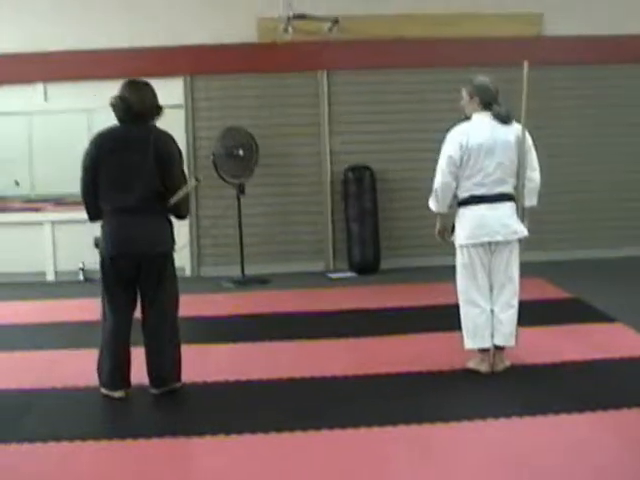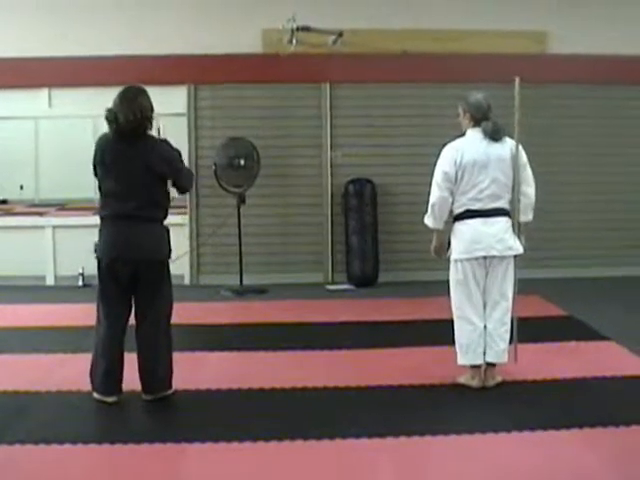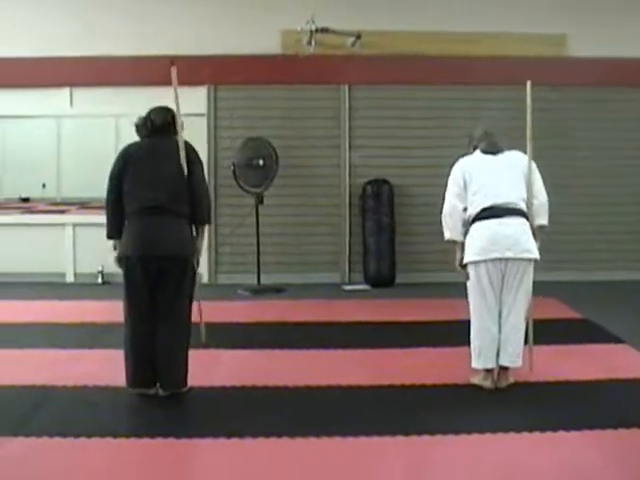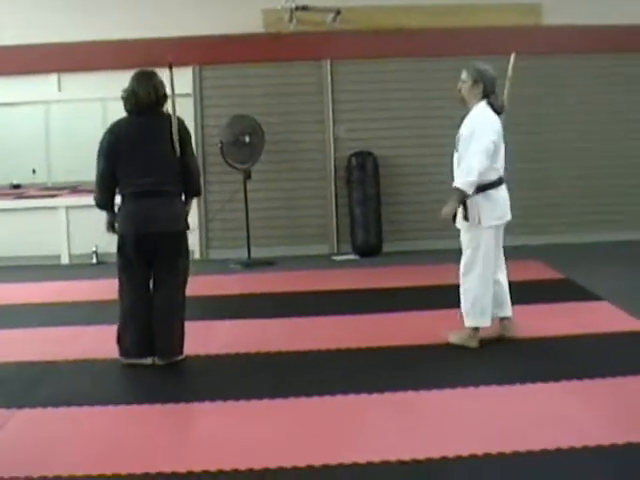
dt=1s
person 1, frame 1
left shoulder: (101, 142)
right shoulder: (162, 141)
left elbow: (88, 192)
right elbow: (177, 191)
right wrist: (178, 211)
left hip: (115, 235)
right hip: (154, 235)
left knee: (116, 312)
right knee: (160, 310)
left ankle: (113, 382)
right ankle: (164, 378)
person 1, frame 2
left shoulder: (104, 146)
right shoulder: (159, 149)
right elbow: (184, 183)
left hip: (112, 239)
right hip: (150, 241)
left knee: (111, 317)
right knee: (154, 316)
left ankle: (106, 387)
right ankle: (155, 385)
person 1, frame 3
left shoulder: (128, 153)
right shoulder: (185, 151)
left elbow: (113, 200)
right elbow: (200, 197)
left wrist: (118, 241)
right wrist: (199, 238)
left hip: (137, 237)
right hip: (177, 237)
left knee: (139, 313)
right knee: (174, 312)
left ankle: (142, 381)
right ankle: (171, 382)
person 1, frame 4
left shoulder: (117, 131)
right shoulder: (175, 126)
left elbow: (105, 176)
right elbow: (191, 171)
left wrist: (109, 212)
right wrist: (185, 203)
left hip: (133, 215)
right hip: (170, 214)
left knee: (133, 285)
right knee: (170, 285)
left ankle: (136, 349)
right ankle: (168, 350)
person 2, frame 1
left shoulder: (460, 133)
right shoulder: (516, 131)
left elbow: (445, 180)
right elbow: (531, 176)
left wrist: (441, 217)
right wrist: (523, 210)
left hip: (472, 218)
right hip: (505, 215)
left knee: (474, 288)
right knee: (505, 285)
left ankle: (483, 355)
right ankle: (500, 354)
person 2, frame 2
left shoulder: (454, 150)
right shoulder: (511, 147)
left elbow: (440, 197)
right elbow: (526, 193)
left wrist: (438, 235)
right wrist: (519, 229)
left hip: (468, 233)
right hip: (501, 231)
left knee: (468, 304)
right knee: (499, 302)
left ankle: (474, 371)
right ankle: (491, 370)
person 2, frame 3
left shoulder: (464, 164)
right shoulder: (521, 159)
left elbow: (452, 208)
right elbow: (540, 200)
left wrist: (459, 247)
right wrist: (535, 235)
left hip: (483, 235)
right hip: (518, 233)
left knee: (484, 307)
right knee: (514, 306)
left ankle: (486, 371)
right ankle: (504, 371)
person 2, frame 4
left shoulder: (480, 119)
right shoulder: (482, 116)
left elbow: (475, 166)
left wrist: (454, 200)
left hip: (482, 201)
right hip: (487, 199)
left knee: (475, 266)
right knee: (492, 264)
left ankle: (471, 332)
right ankle: (504, 322)
